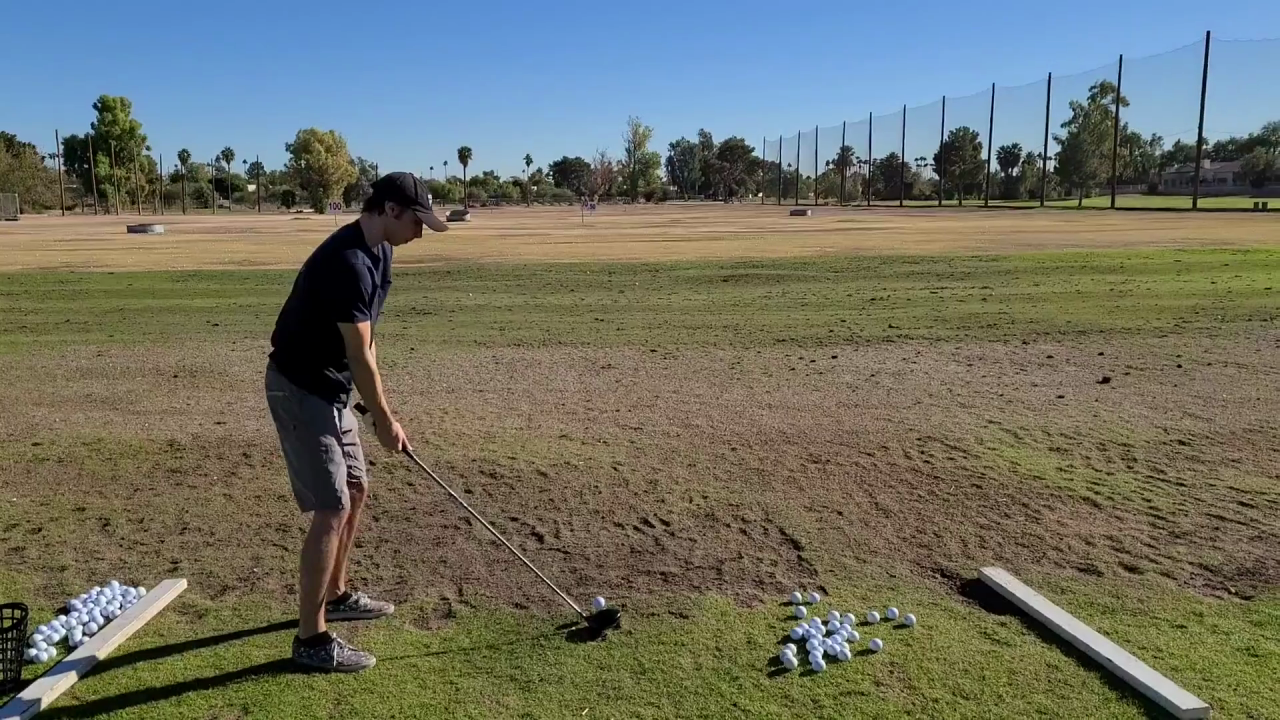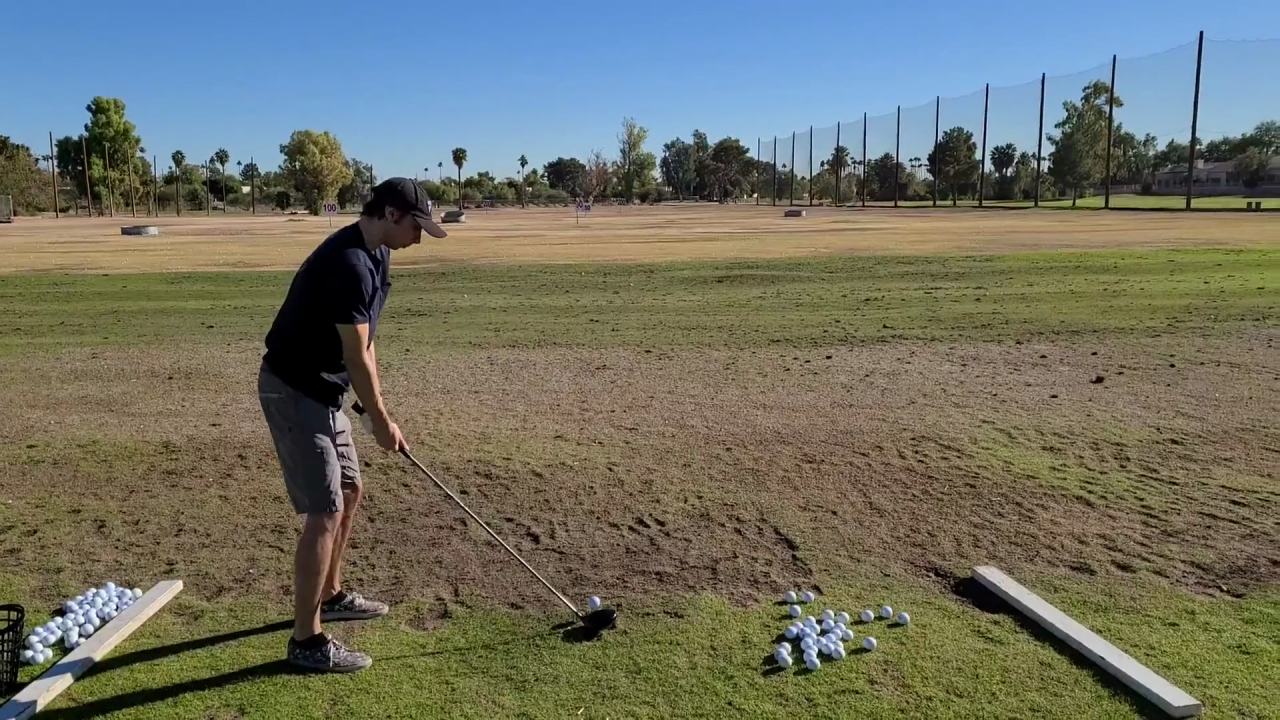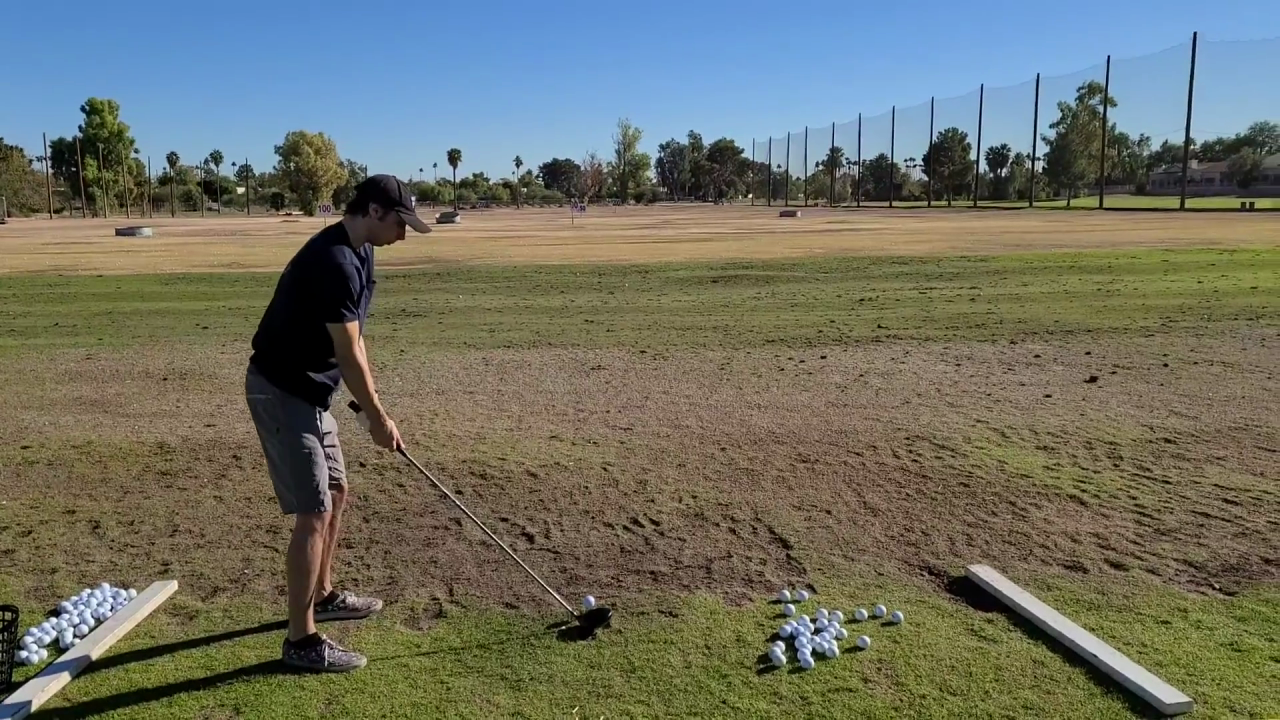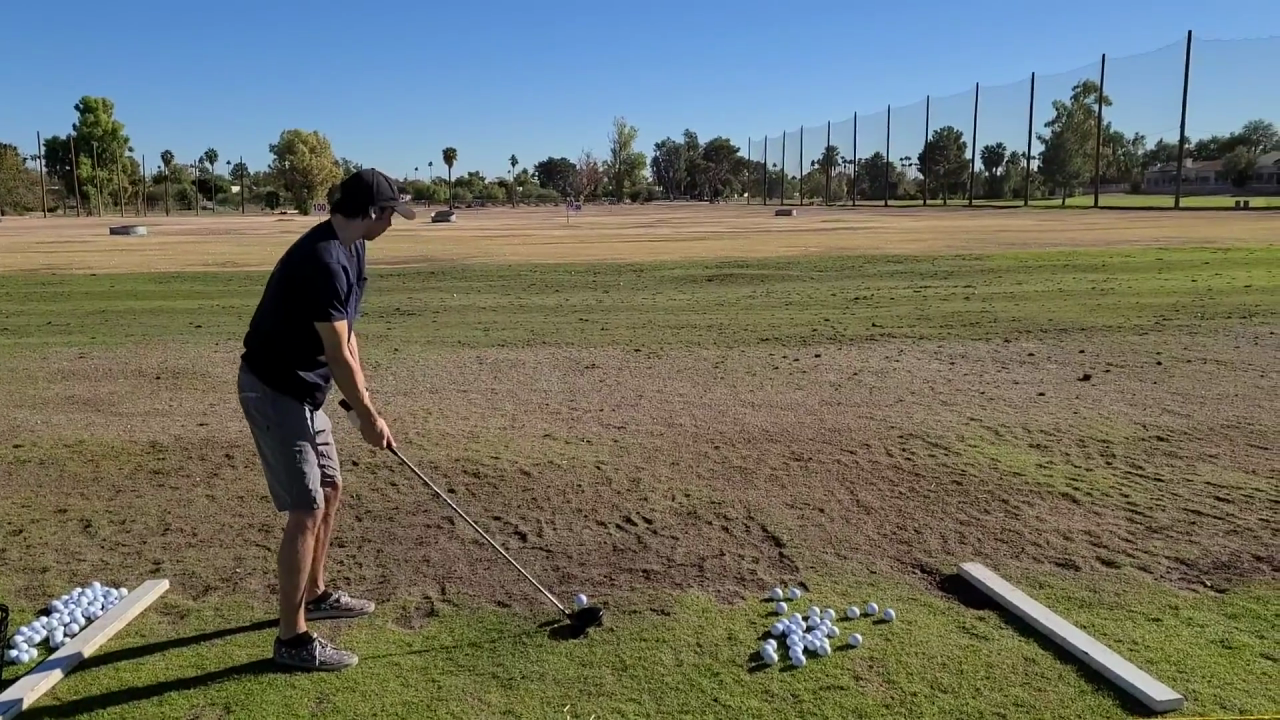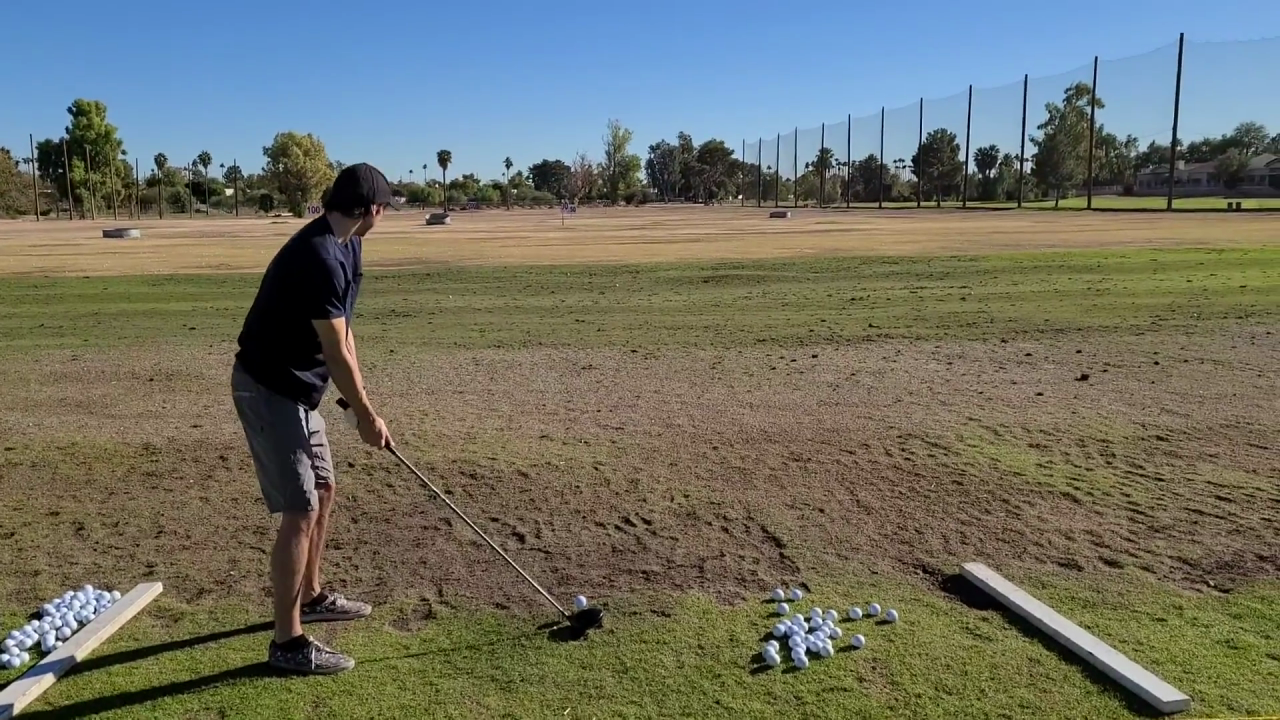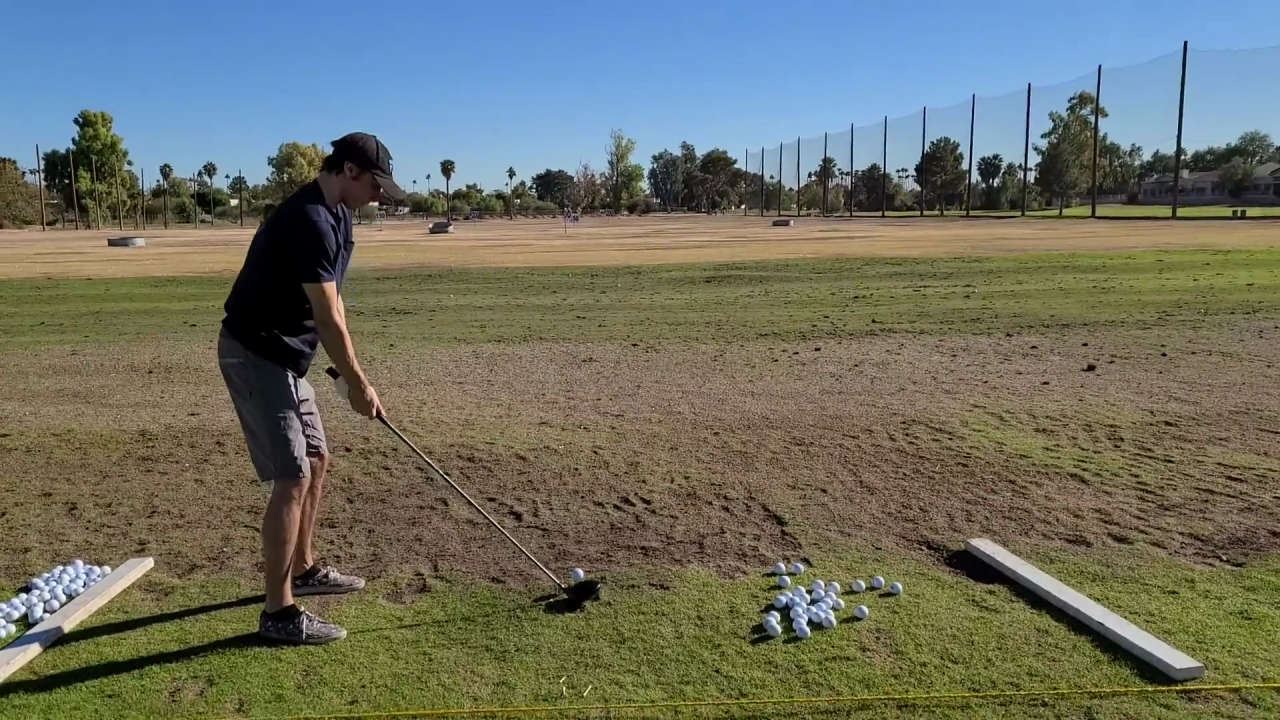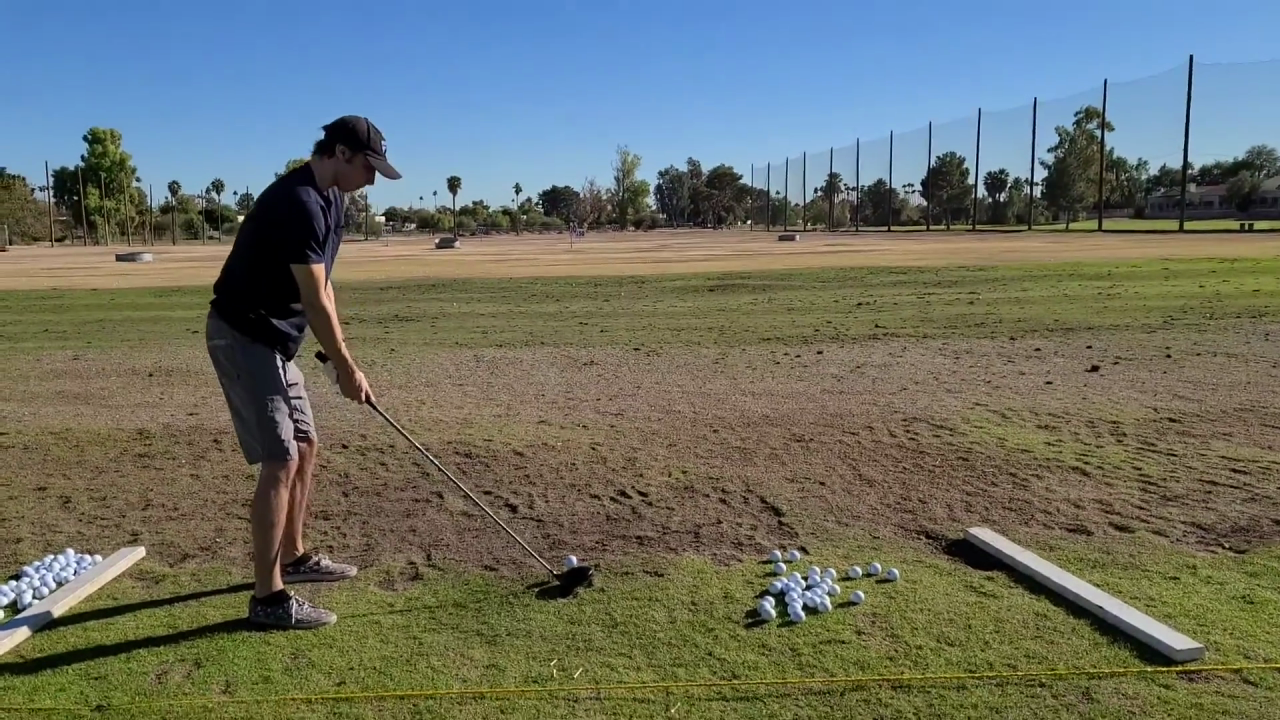
dt=0.5s
person 1, frame 1
left shoulder: (375, 251)
right shoulder: (348, 262)
right elbow: (360, 354)
left wrist: (377, 407)
right wrist: (385, 420)
left hip: (328, 388)
right hip: (301, 389)
left knee: (354, 492)
right knee: (332, 509)
left ankle: (335, 593)
right ankle: (311, 637)
person 1, frame 2
left shoulder: (375, 255)
right shoulder: (350, 264)
left elbow: (365, 340)
right elbow: (356, 356)
left wrist: (377, 404)
right wrist: (381, 421)
left hip: (320, 388)
right hip: (294, 390)
left knee: (349, 492)
right knee: (325, 511)
left ankle: (330, 594)
right ankle: (307, 638)
person 1, frame 3
left shoulder: (358, 253)
right shoulder: (334, 262)
left elbow: (353, 340)
right elbow: (348, 355)
left wrist: (371, 406)
right wrist: (378, 418)
left hip: (309, 389)
right hip: (283, 391)
left knee: (335, 493)
right knee: (314, 512)
left ankle: (323, 594)
right ankle: (301, 639)
person 1, frame 4
left shoulder: (350, 249)
right shoulder: (323, 262)
left elbow: (346, 336)
right elbow: (338, 355)
left wrist: (365, 400)
right wrist: (369, 417)
left hip: (302, 387)
right hip: (275, 390)
left knee: (329, 490)
right knee: (306, 509)
left ankle: (315, 593)
right ankle: (292, 638)
person 1, frame 5
left shoulder: (344, 247)
right shoulder: (319, 258)
left elbow: (342, 336)
right elbow: (336, 352)
left wrist: (361, 403)
right wrist: (367, 416)
left hip: (296, 387)
right hip: (270, 389)
left knee: (323, 491)
right knee: (300, 512)
left ankle: (311, 595)
right ankle: (287, 642)
person 1, frame 6
left shoulder: (336, 215)
right shoulder: (309, 221)
left elbow: (331, 303)
right elbow: (328, 319)
left wrist: (351, 373)
right wrist: (358, 384)
left hip: (284, 354)
right hip: (257, 356)
left knee: (315, 461)
right knee: (292, 478)
left ankle: (302, 569)
right ankle: (279, 612)
person 1, frame 7
left shoulder: (330, 198)
right shoulder: (298, 202)
left elbow: (322, 286)
right elbow: (315, 301)
left wrist: (341, 357)
right wrist: (346, 368)
left hip: (272, 336)
right hip: (244, 336)
left knee: (304, 446)
right knee: (280, 460)
left ankle: (293, 556)
right ankle: (268, 596)
